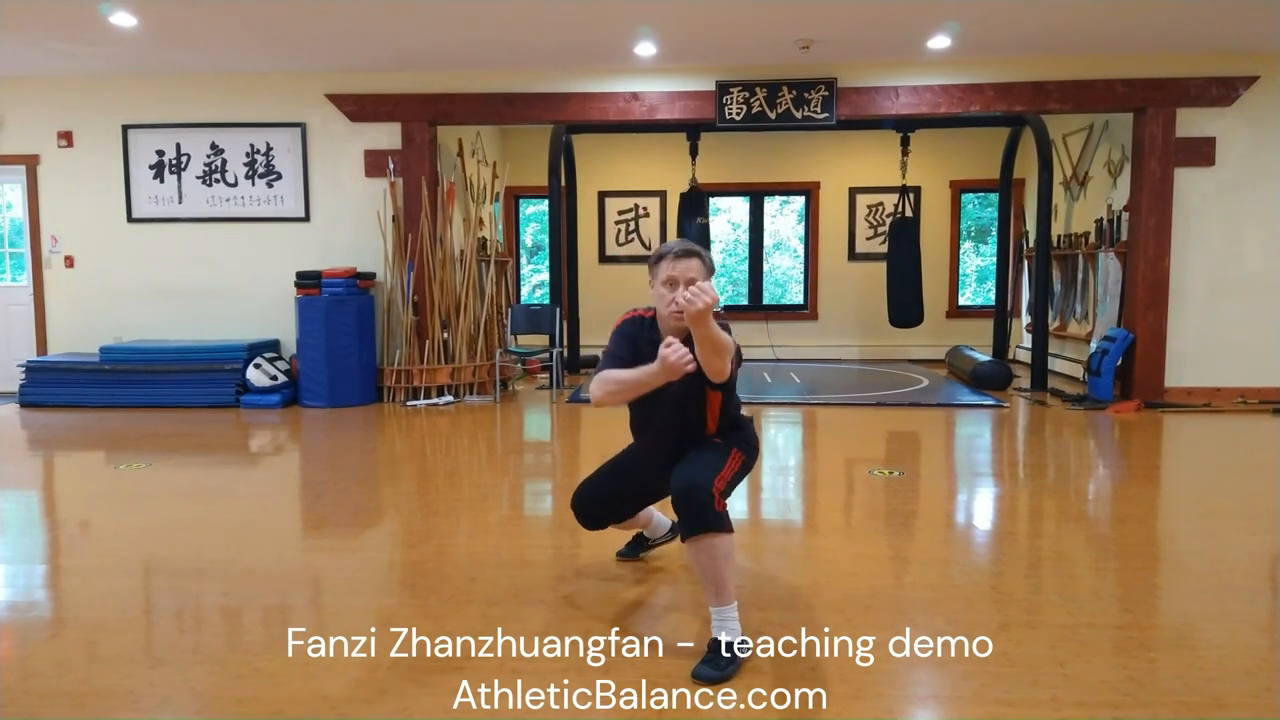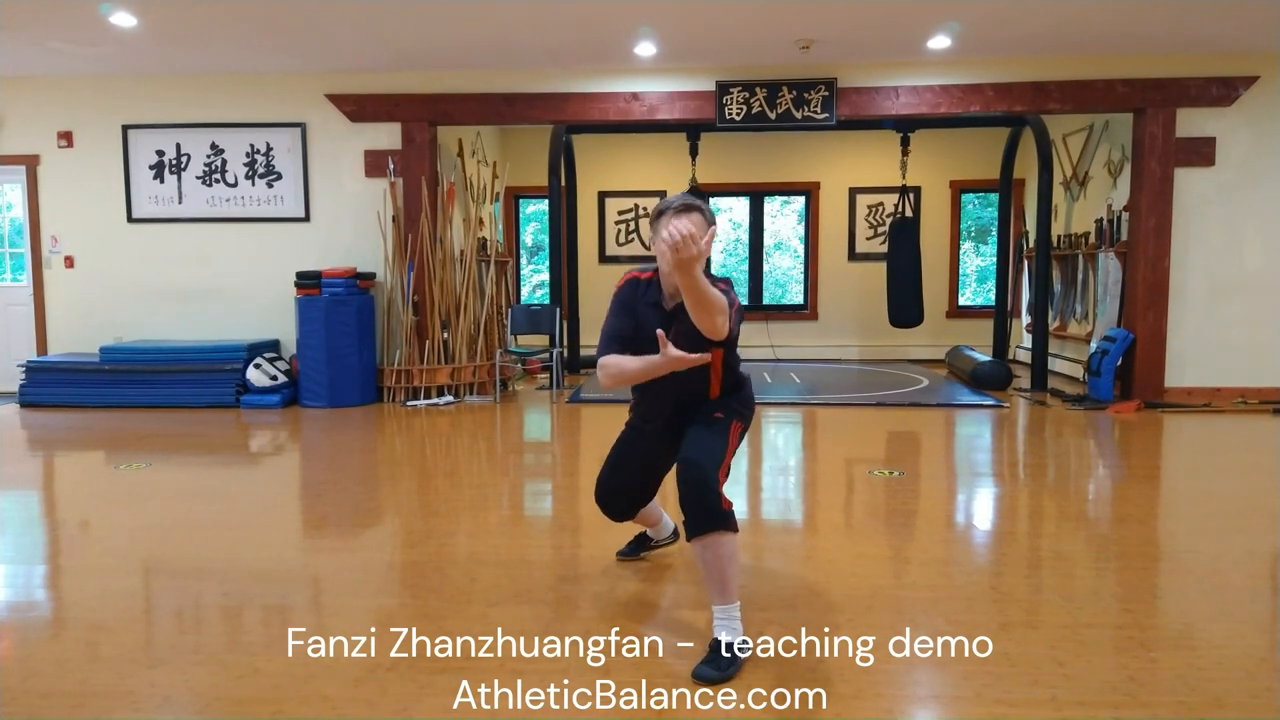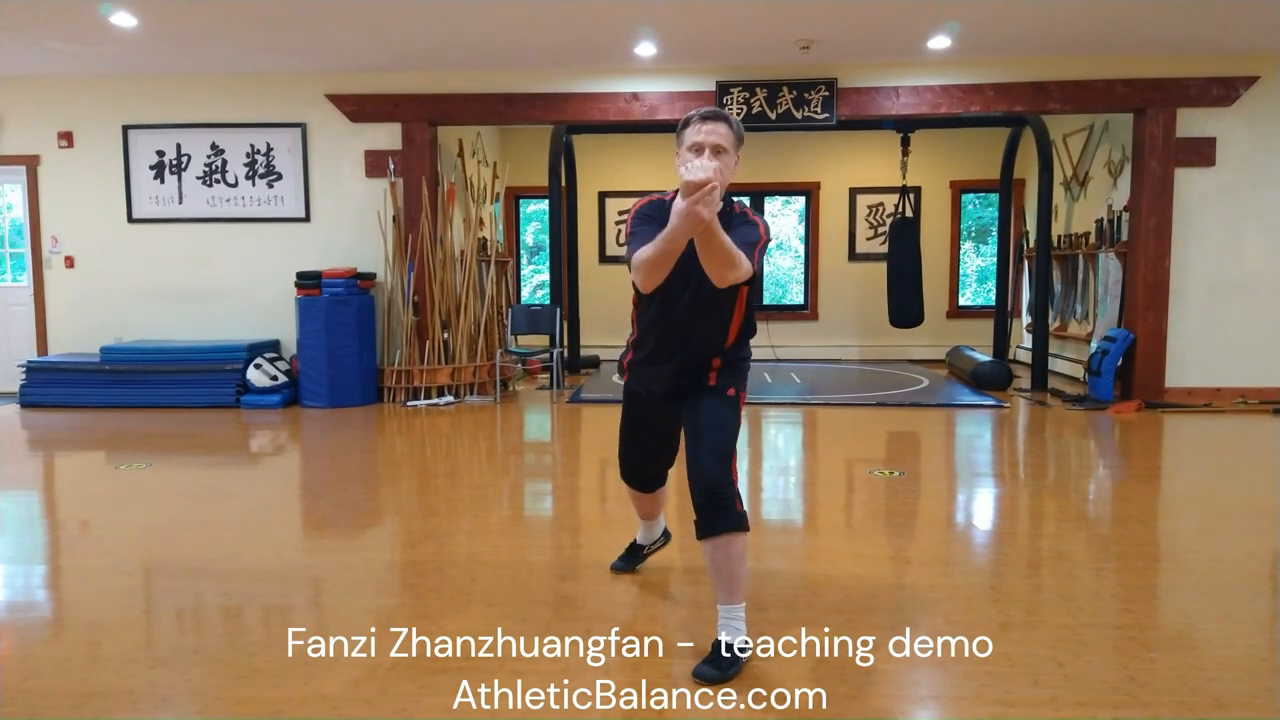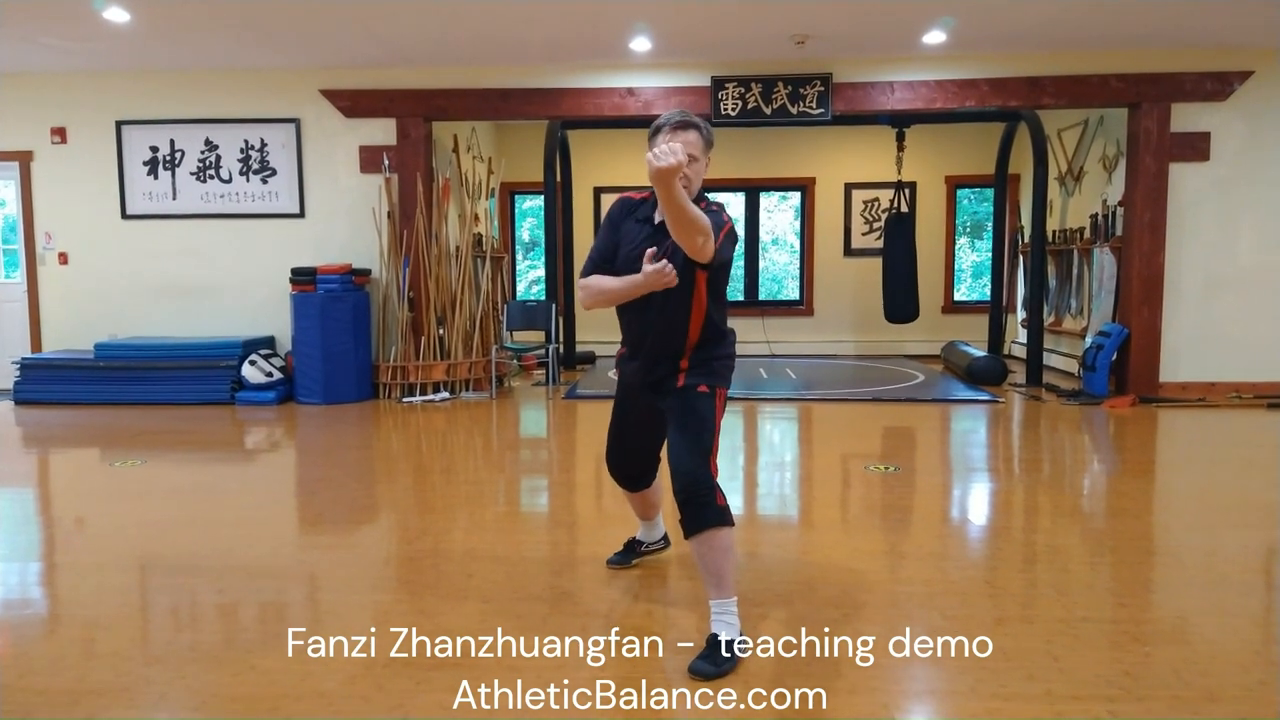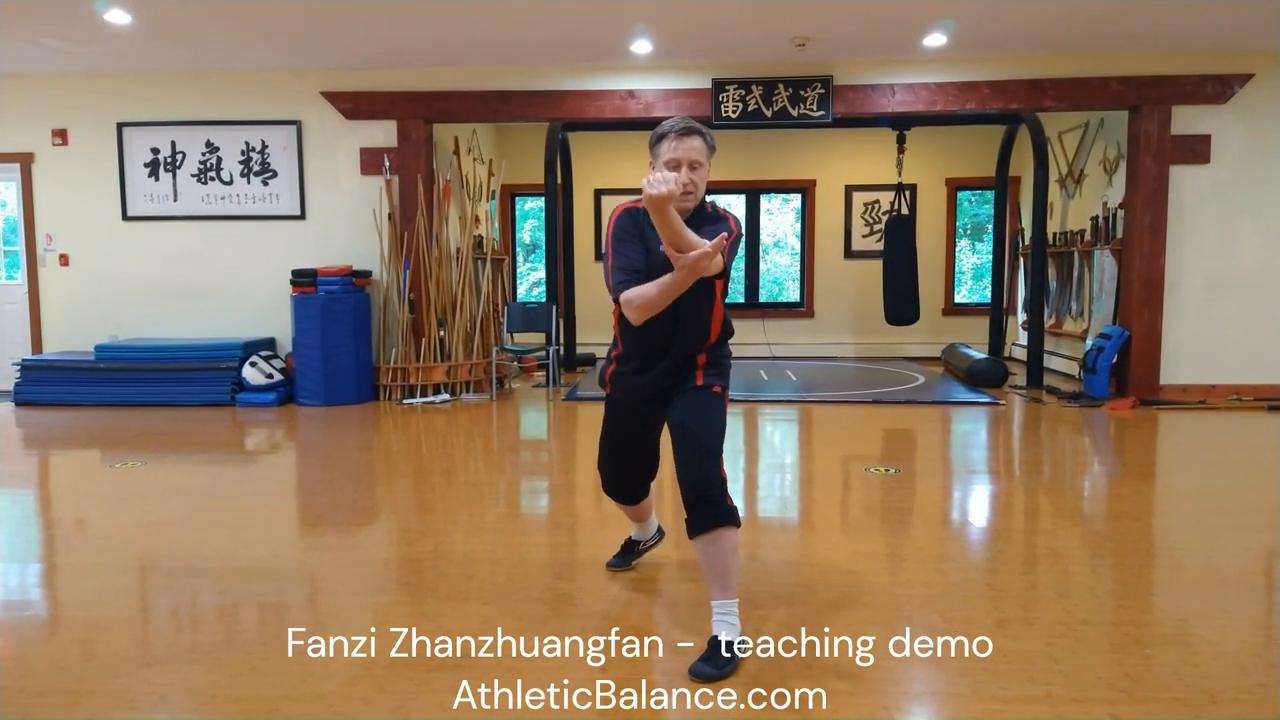
dt=1s
person 1, frame 1
left shoulder: (714, 339)
right shoulder: (633, 328)
left elbow: (719, 360)
right elbow: (599, 392)
left wrist: (702, 323)
right wrist: (659, 371)
left hip: (719, 444)
right hip: (656, 448)
left knee: (693, 490)
right knee: (588, 506)
left ankle: (728, 634)
right ankle: (657, 528)
person 1, frame 2
left shoulder: (720, 294)
right shoulder: (632, 289)
left elbow: (714, 322)
right elbow: (607, 372)
left wrist: (689, 271)
right wrist: (663, 363)
left hip: (717, 408)
right hip: (655, 413)
left knee: (698, 481)
right knee: (612, 497)
left ankle: (729, 633)
right ankle: (662, 530)
person 1, frame 3
left shoulder: (748, 224)
right shoulder: (650, 211)
left elbow: (729, 274)
right elbow: (644, 276)
left wrist: (705, 217)
right wrist: (680, 225)
left hip: (715, 373)
right hip: (649, 370)
left knee: (713, 485)
right knee: (639, 474)
left ankle: (733, 635)
right ankle: (651, 534)
person 1, frame 4
left shoulder: (716, 221)
right shoulder: (624, 212)
left elbow: (696, 242)
right elbow: (587, 292)
left wrist: (669, 187)
right wrist: (644, 281)
left hip: (697, 370)
right hip: (639, 365)
left knee: (693, 480)
right knee: (626, 467)
left ankle: (726, 628)
right ankle: (651, 535)
person 1, frame 5
left shoulder: (722, 224)
right shoulder: (626, 219)
left elbow: (707, 258)
right elbow: (634, 308)
left wrist: (663, 213)
right wrist: (686, 270)
left hip: (697, 372)
right hip: (632, 373)
left knee: (704, 482)
right knee: (620, 481)
left ankle: (726, 630)
right ankle: (645, 532)
